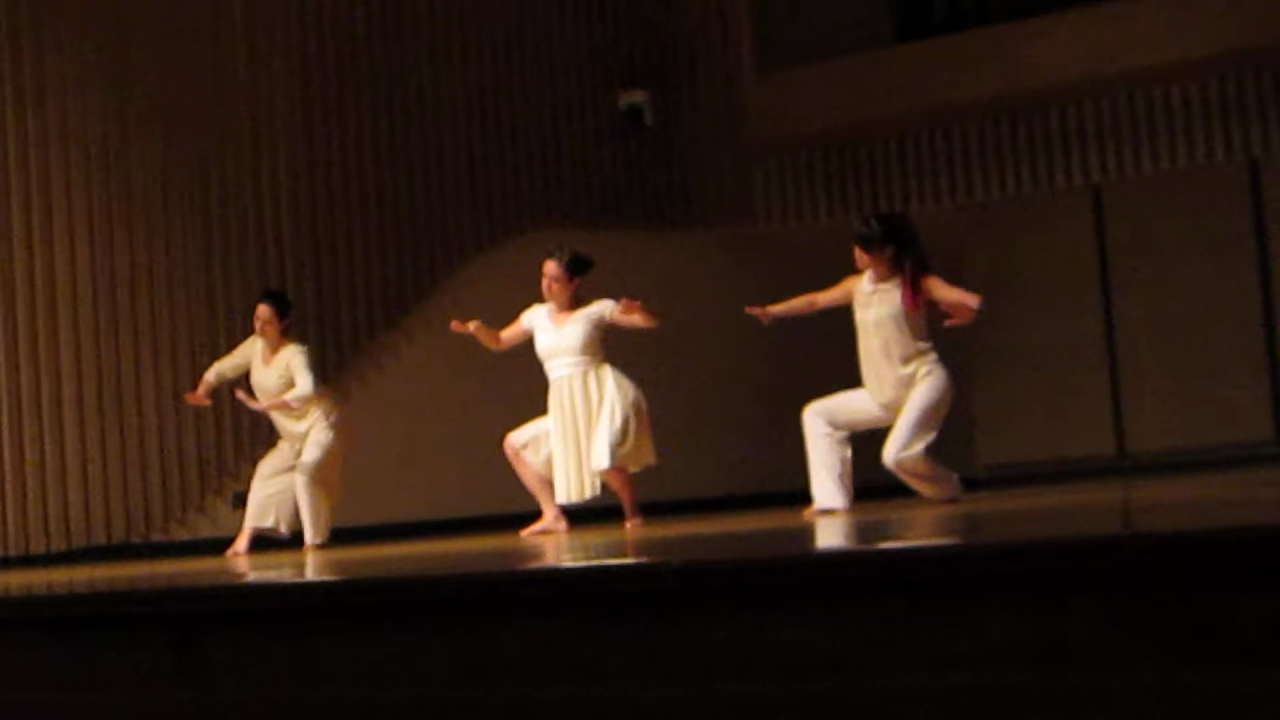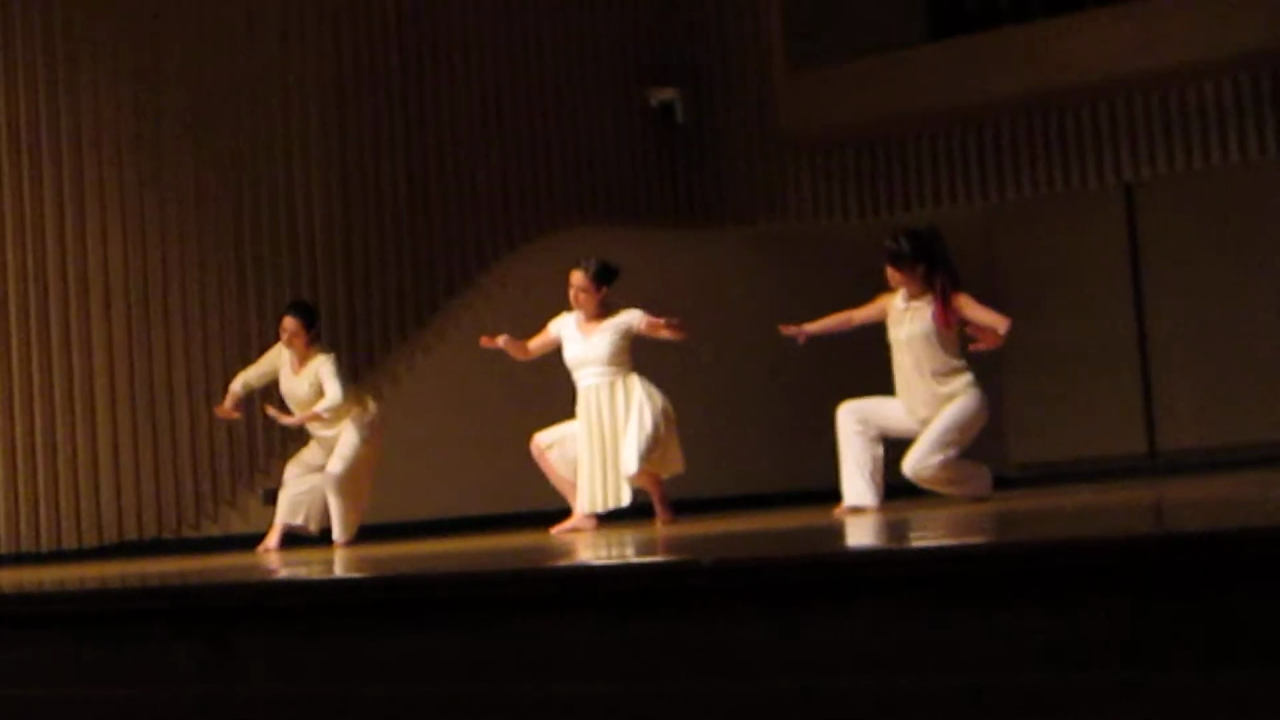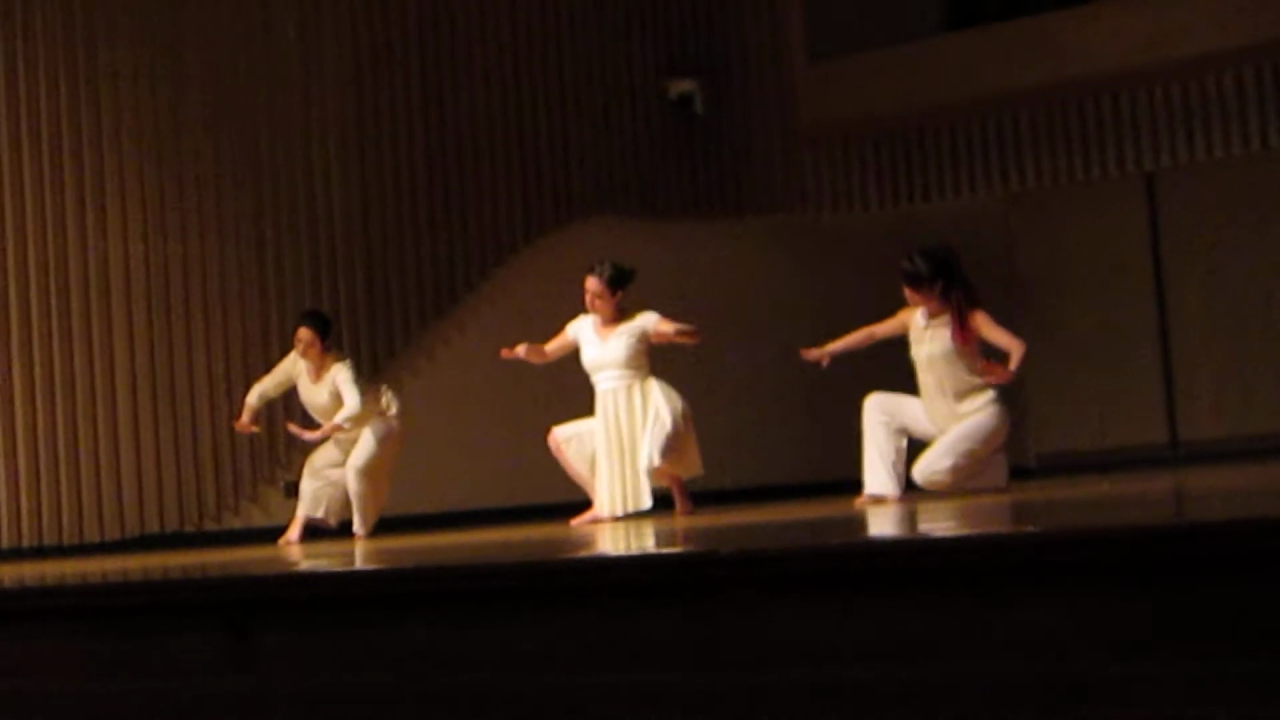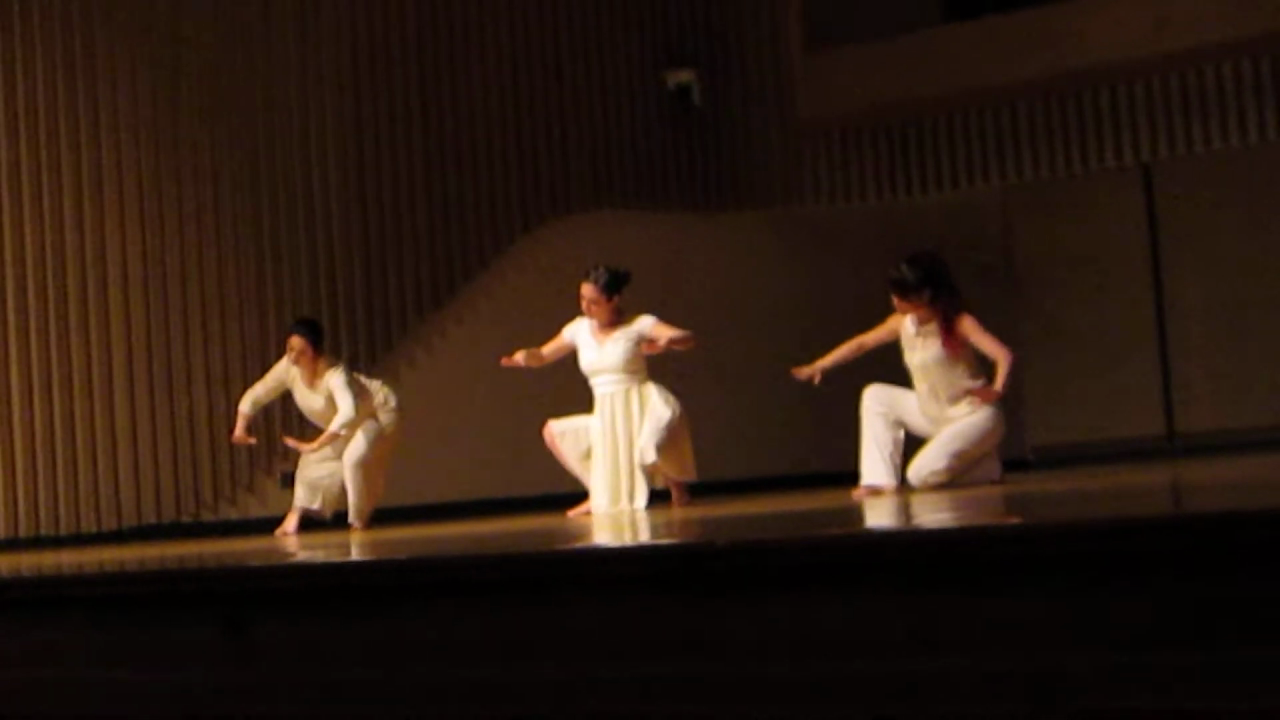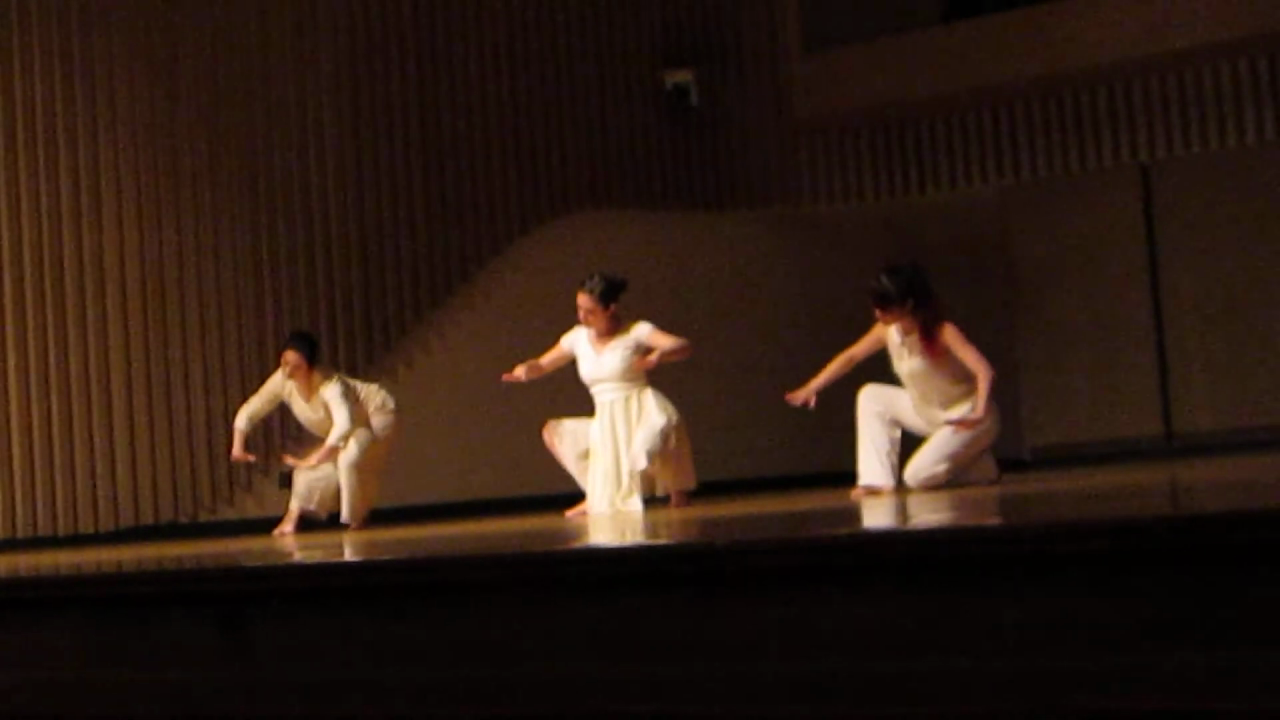
dt=0.4s
person 1, frame 1
left shoulder: (919, 284)
right shoulder: (857, 285)
left elbow: (973, 300)
right elbow: (816, 300)
left wrist: (969, 314)
right wrist: (771, 311)
left hip: (924, 382)
right hip: (883, 394)
left knee: (897, 454)
right knee: (816, 415)
left ankle: (946, 490)
right ankle: (831, 499)
person 1, frame 2
left shoulder: (951, 301)
right shoulder: (891, 302)
left elbow: (1003, 322)
right elbow: (852, 317)
left wrist: (998, 338)
right wrist: (806, 329)
left hip: (959, 401)
right hip: (916, 409)
left knee: (918, 466)
right knee: (851, 413)
left ankle: (978, 482)
right ankle: (861, 497)
person 1, frame 3
left shoulder: (970, 318)
right shoulder: (912, 317)
left elbow: (1017, 345)
right elbow: (873, 332)
left wrist: (1010, 372)
right wrist: (828, 350)
left hip: (979, 414)
right hip: (937, 417)
left knee: (928, 473)
right knee: (877, 404)
left ankle: (991, 469)
right ankle: (884, 488)
person 1, frame 4
left shoulder: (959, 322)
right shoulder: (901, 323)
left elbow: (1004, 355)
right elbow: (863, 342)
left wrist: (996, 390)
right wrist: (819, 365)
left hip: (974, 415)
left knee: (922, 475)
right knee: (875, 396)
left ankle: (983, 464)
right ankle: (880, 479)
person 1, frame 5
left shoulder: (942, 331)
right shoulder: (886, 331)
left elbow: (984, 370)
right elbow: (850, 356)
left wrist: (979, 415)
right wrist: (811, 388)
left hip: (965, 416)
right hip: (928, 414)
left knee: (918, 477)
right knee: (871, 396)
left ankle: (978, 465)
right ankle: (878, 479)
person 2, frame 1
left shoulder: (596, 309)
right shoulder: (536, 315)
left elbow: (651, 321)
right elbow: (498, 342)
left wrist: (637, 309)
right wrist: (476, 328)
left hip: (602, 396)
right hip: (565, 407)
left knee: (603, 461)
right knee: (514, 444)
left ankle: (632, 512)
right ankle: (552, 515)
person 2, frame 2
left shoulder: (625, 318)
right shoulder: (564, 323)
left elbow: (678, 333)
right elbow: (526, 351)
left wrist: (663, 325)
right wrist: (506, 342)
left hip: (629, 405)
right hip: (594, 415)
left knee: (632, 465)
right knee: (540, 444)
left ankle: (662, 506)
right ankle: (583, 513)
person 2, frame 3
left shoulder: (641, 321)
right shoulder: (582, 326)
left elbow: (694, 335)
right elbow: (544, 354)
left wrist: (673, 333)
right wrist: (525, 350)
left hip: (647, 406)
right hip: (610, 417)
left knee: (652, 459)
right knee: (558, 438)
left ankle: (681, 496)
right ankle: (602, 504)
person 2, frame 4
left shoulder: (638, 324)
right shoulder: (579, 328)
left elbow: (688, 338)
right elbow: (542, 357)
left wrist: (666, 343)
right wrist: (524, 356)
left hip: (643, 408)
right hip: (607, 418)
left knee: (649, 449)
right knee: (552, 431)
left ankle: (677, 487)
right ankle: (597, 494)
person 2, frame 5
left shoulder: (636, 331)
right shoulder: (577, 337)
left elbow: (683, 346)
right elbow: (541, 366)
left wrist: (658, 355)
right wrist: (524, 369)
left hip: (643, 414)
right hip: (607, 424)
left knee: (643, 455)
right knee: (553, 432)
left ankle: (676, 490)
right ankle: (596, 494)
person 3, frame 1
left shoulder: (295, 353)
right shoulder: (255, 346)
left elbow: (306, 390)
right elbow: (222, 368)
left wrist: (262, 405)
right wrist: (201, 392)
left hip: (320, 422)
right hip: (293, 434)
left knee: (306, 473)
right knee: (266, 473)
left ankle: (314, 542)
right ankle: (246, 537)
person 3, frame 2
left shoulder: (323, 362)
right shoulder: (281, 353)
left elbow: (335, 399)
right elbow: (248, 377)
left wrist: (294, 420)
right wrist: (229, 404)
left hip: (354, 422)
right hip: (325, 435)
left knee: (336, 473)
right knee: (296, 472)
left ankle: (343, 540)
right ankle: (277, 532)
person 3, frame 3
left shoulder: (340, 368)
right shoulder: (296, 362)
left elbow: (354, 407)
right elbow: (264, 387)
left wrist: (317, 434)
right wrist: (246, 418)
left hip: (378, 418)
right hip: (348, 432)
left knee: (357, 467)
right knee: (317, 466)
left ankle: (363, 532)
right ankle: (298, 525)
person 3, frame 4
left shoulder: (333, 373)
right shoulder: (288, 367)
left elbow: (347, 413)
right elbow: (256, 394)
left wrist: (314, 445)
right wrist: (240, 428)
left hip: (377, 412)
right hip: (347, 426)
left knee: (354, 460)
right knee: (312, 461)
left ankle: (360, 522)
right ankle: (295, 516)
person 3, frame 5
left shoulder: (329, 384)
right shoulder: (282, 381)
left elbow: (343, 425)
right elbow: (249, 410)
left wrist: (314, 461)
right wrist: (238, 446)
left hip: (375, 414)
left knee: (348, 460)
right knee: (308, 465)
left ankle: (357, 521)
right ankle: (292, 517)
